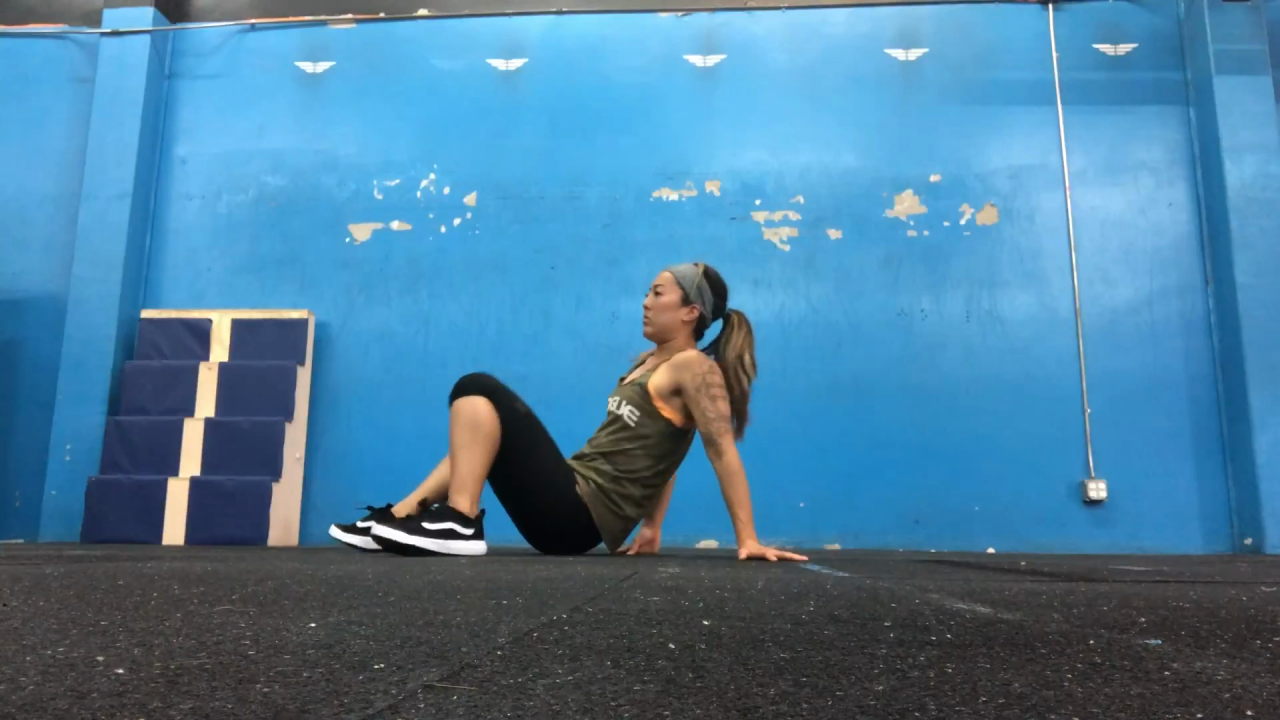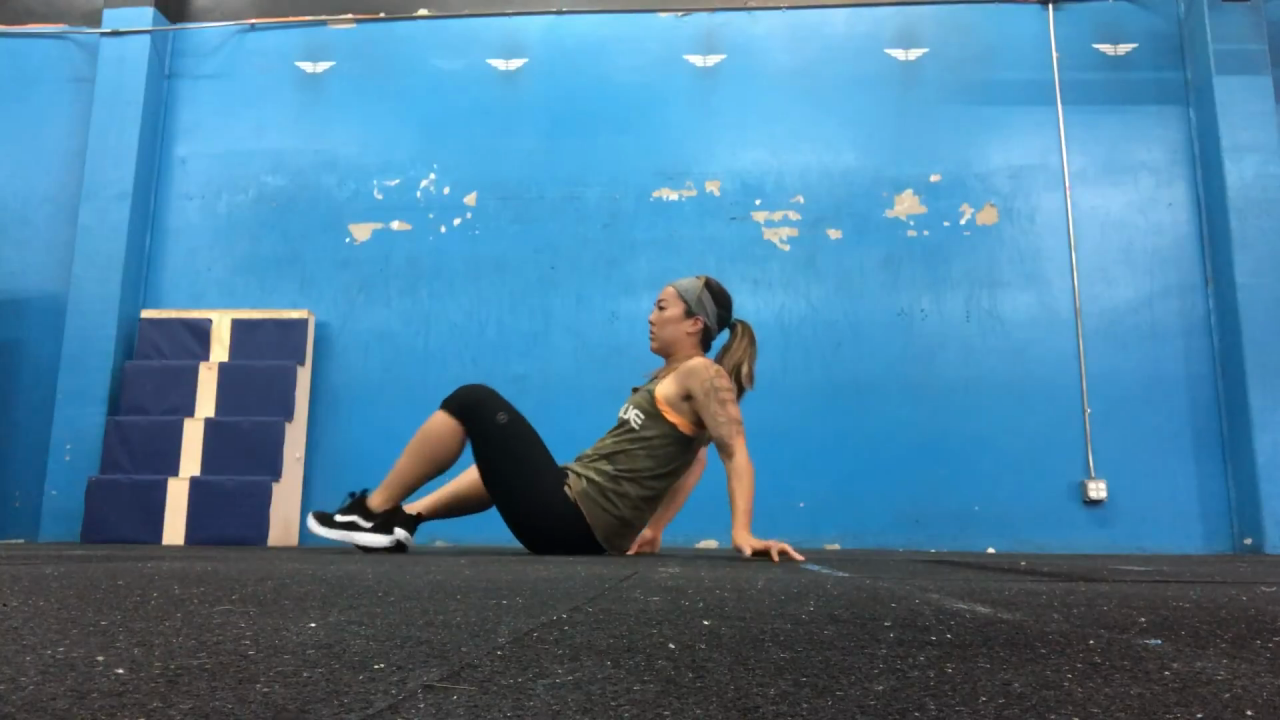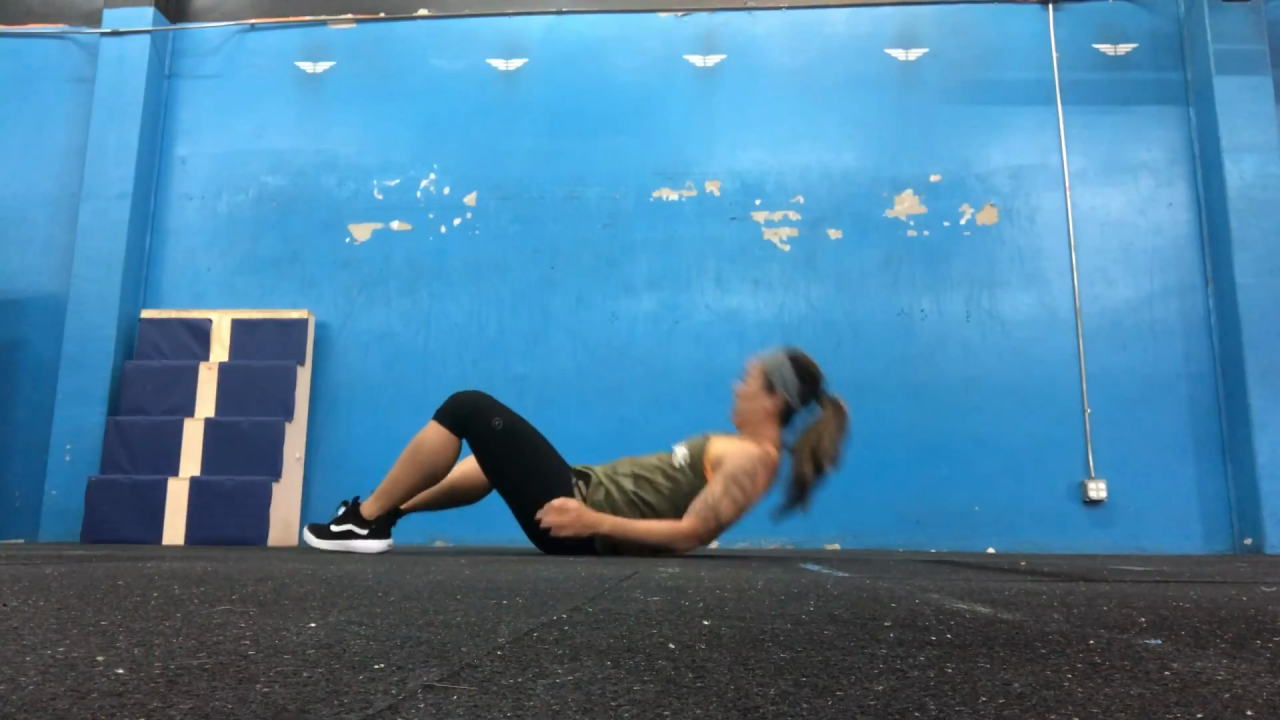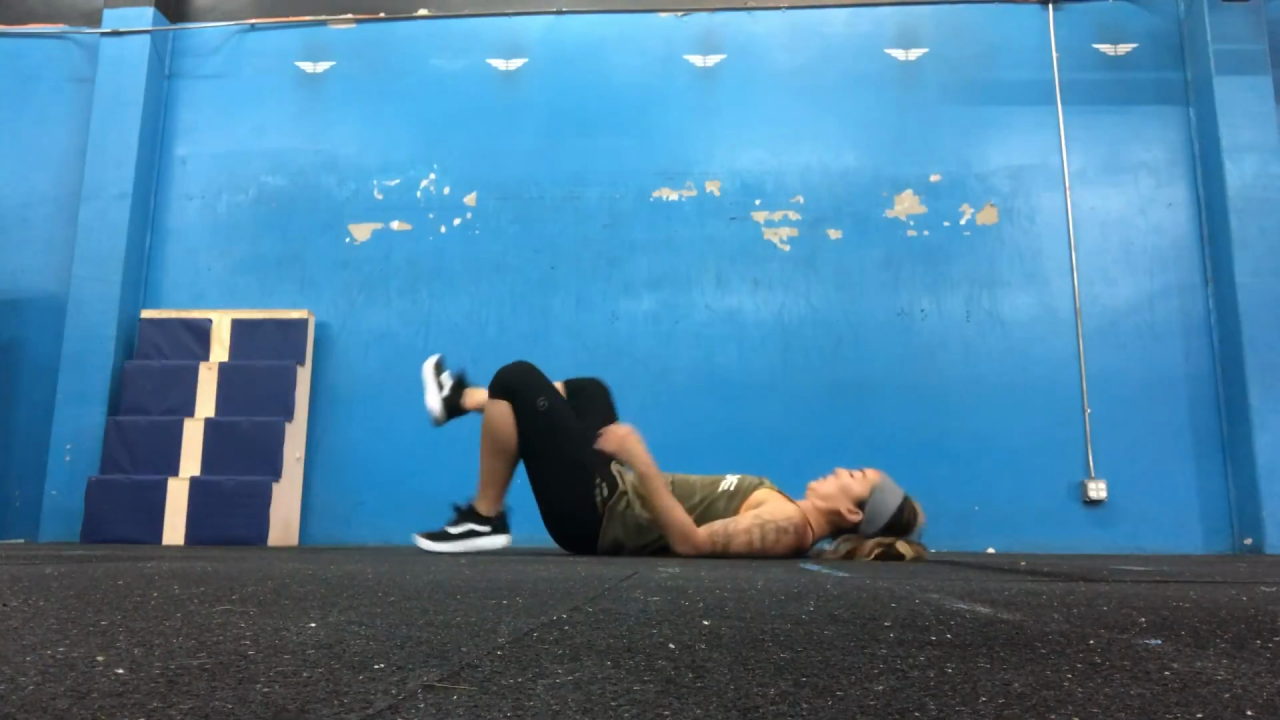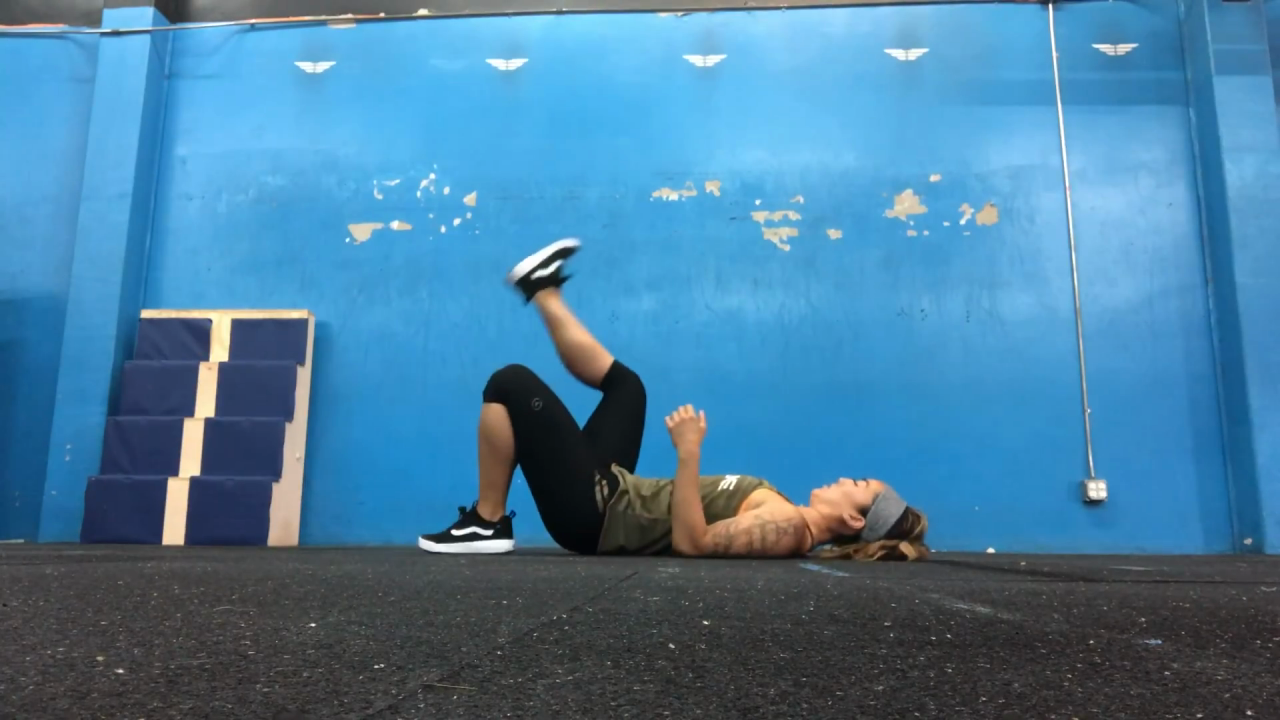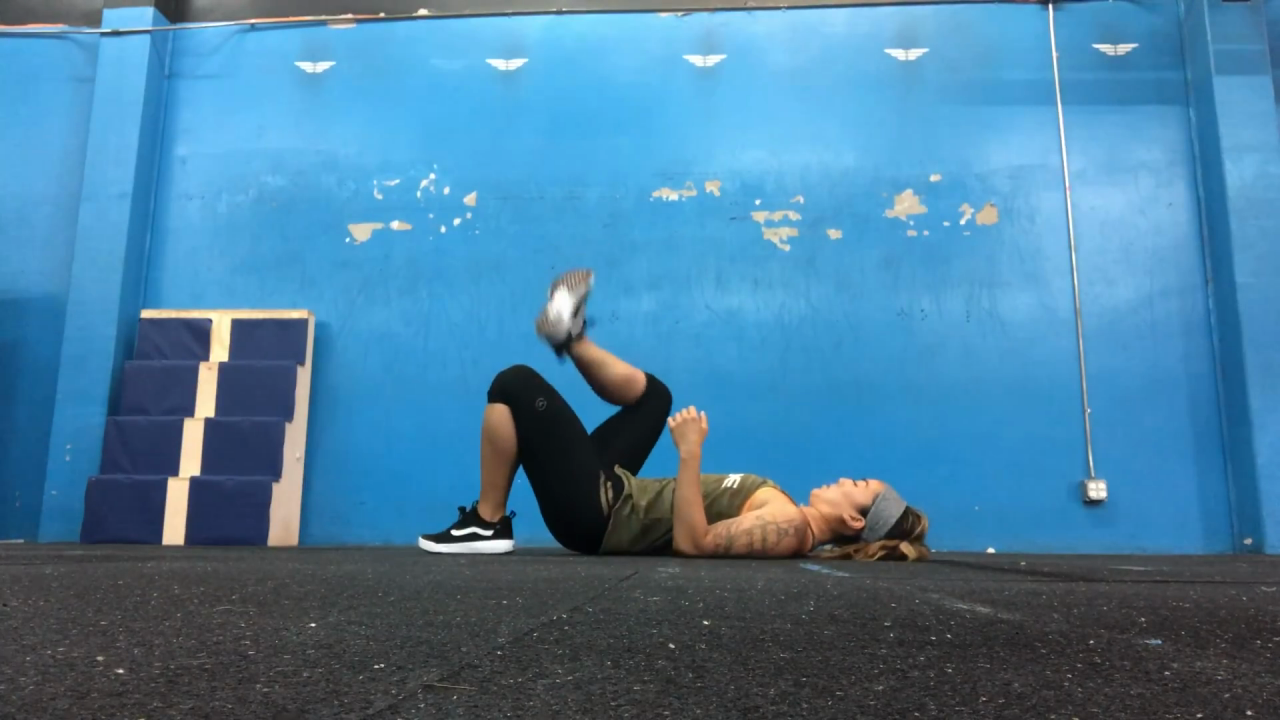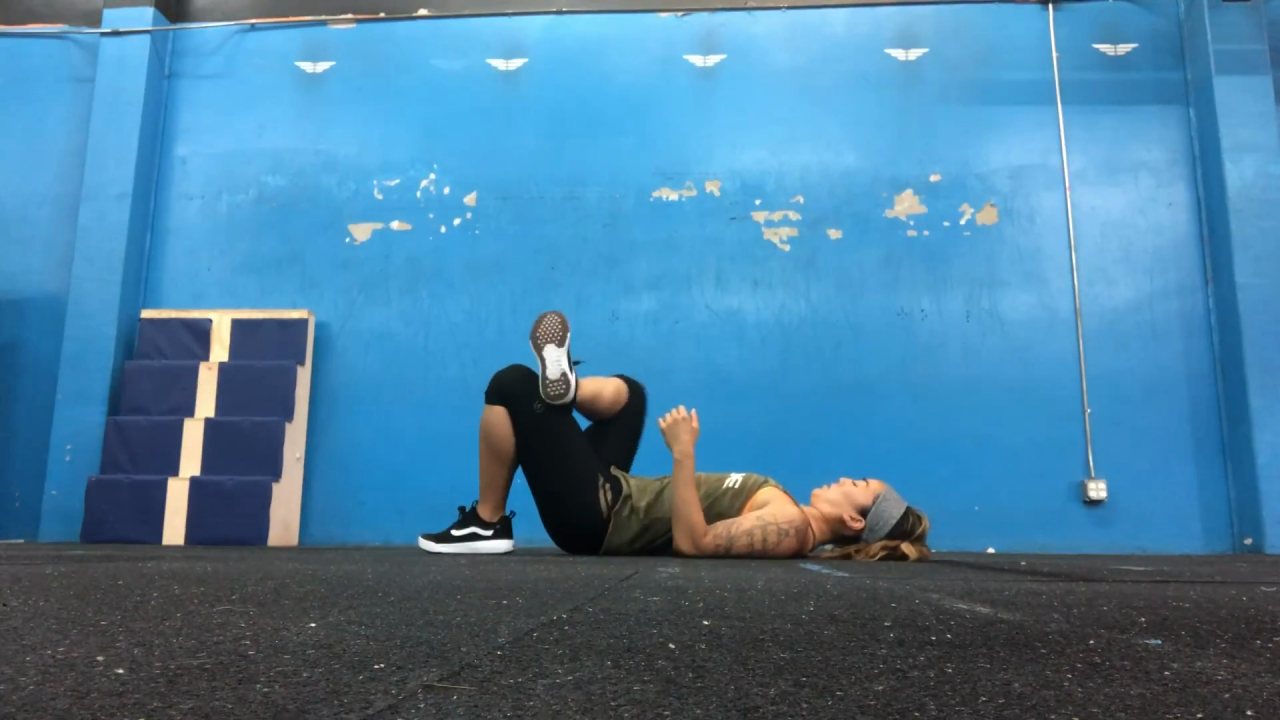
dt=0.4s
person 1, frame 1
left shoulder: (694, 368)
right shoulder: (650, 363)
left elbow: (723, 451)
right elbow: (659, 450)
left wrist: (747, 539)
right wrist: (651, 526)
left hip: (573, 518)
right hip: (572, 514)
left knee: (478, 389)
right knee: (485, 442)
left ankle: (460, 522)
right ankle: (397, 520)
person 1, frame 2
left shoulder: (701, 378)
right shoulder: (668, 376)
left elbow: (736, 456)
right elbow: (692, 458)
left wrist: (744, 531)
right wrist: (651, 525)
left hip: (569, 522)
right hip: (579, 517)
left knee: (473, 402)
right knee: (500, 460)
left ankle: (369, 514)
right ankle: (403, 518)
person 1, frame 3
left shoulder: (752, 464)
right shoulder: (745, 451)
left elbow: (686, 532)
left wrist: (595, 523)
left hip: (584, 517)
right hip: (584, 490)
left knee: (467, 408)
right knee: (486, 456)
left ankle: (369, 522)
right ankle: (394, 505)
person 1, frame 4
left shoulder: (788, 528)
right shoulder: (791, 514)
left elbow: (687, 540)
left wrist: (643, 464)
left hip: (594, 514)
right hip: (610, 498)
left knee: (519, 377)
right knee: (587, 391)
left ankle: (484, 522)
right ankle: (460, 400)
person 1, frame 5
left shoulder: (787, 530)
right shoulder: (791, 519)
left elbow: (690, 541)
left wrist: (688, 453)
left hip: (591, 514)
right hip: (609, 498)
left knee: (510, 383)
right knee: (624, 383)
left ankle: (486, 524)
right ankle: (544, 286)
person 1, frame 6
left shoulder: (789, 530)
right shoulder: (791, 517)
left elbow: (690, 541)
left wrist: (689, 453)
left hip: (593, 514)
right hip: (609, 498)
left knee: (514, 385)
right knee: (653, 393)
left ankle: (485, 526)
right ankle: (571, 339)
person 1, frame 7
left shoulder: (790, 529)
right shoulder: (792, 519)
left elbow: (691, 541)
left wrist: (683, 453)
left hip: (593, 518)
right hip: (609, 499)
left knee: (511, 384)
right knee: (625, 391)
left ankle: (486, 525)
right ankle: (563, 386)
